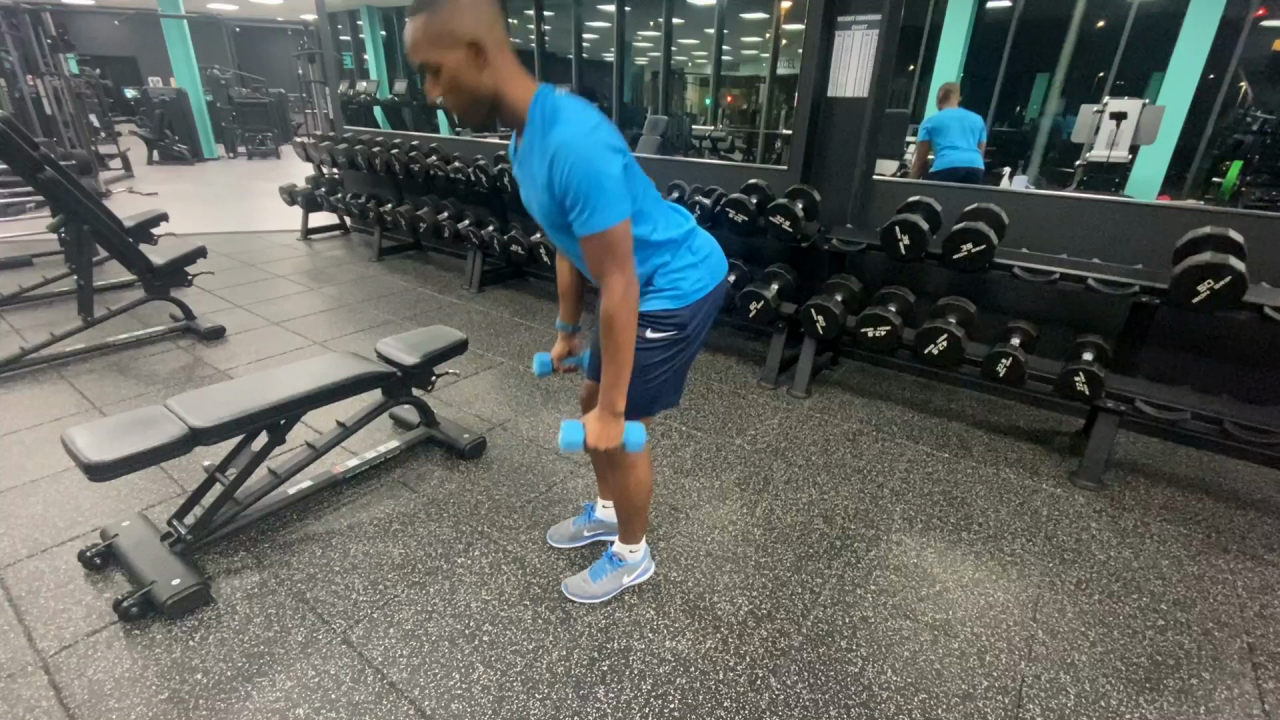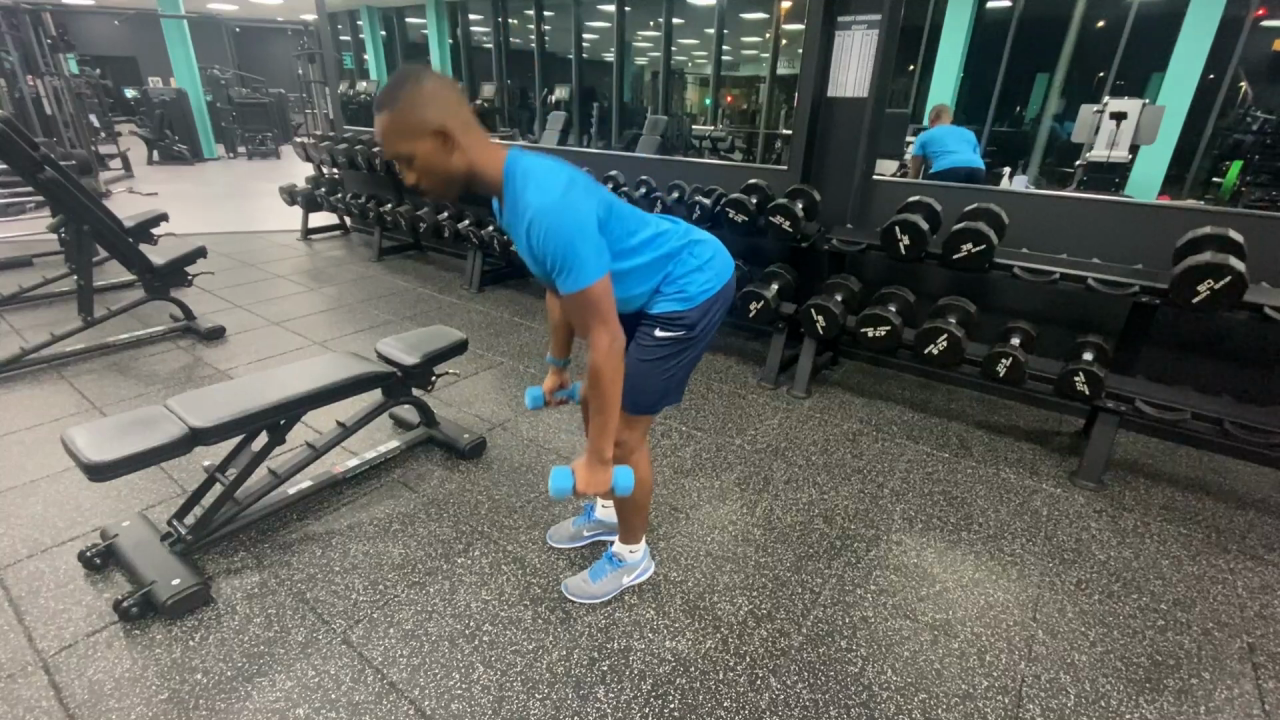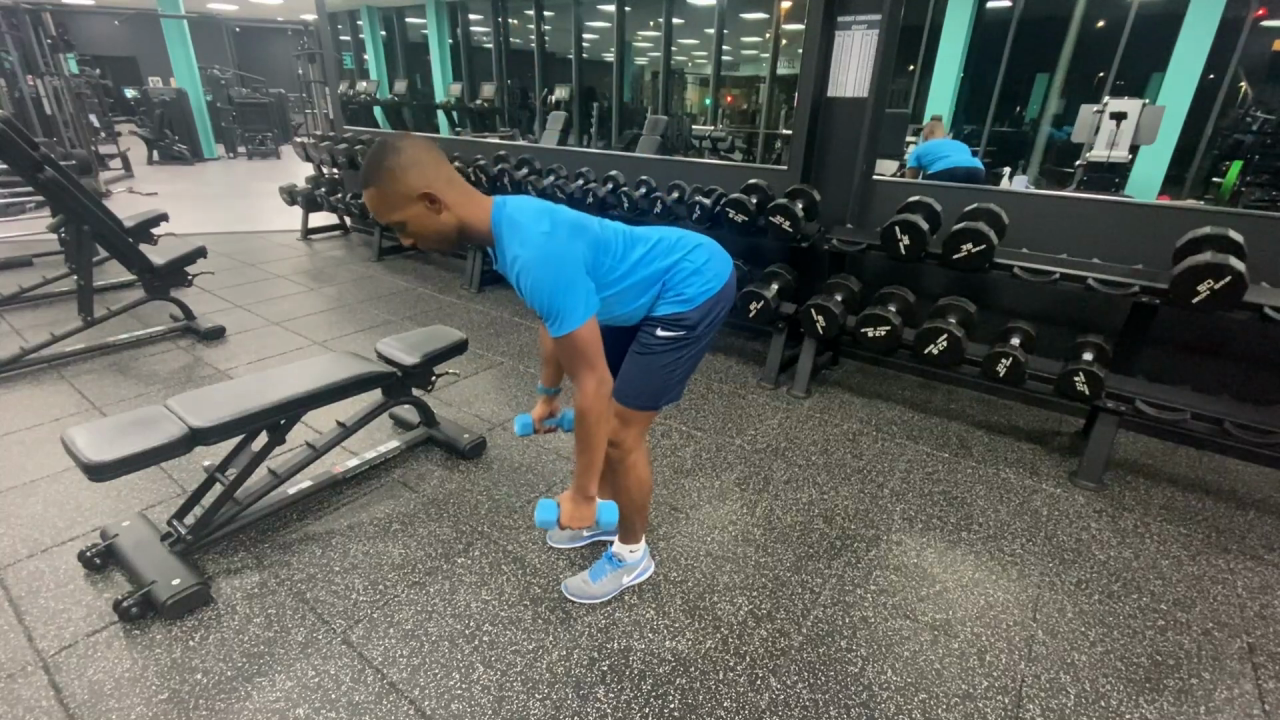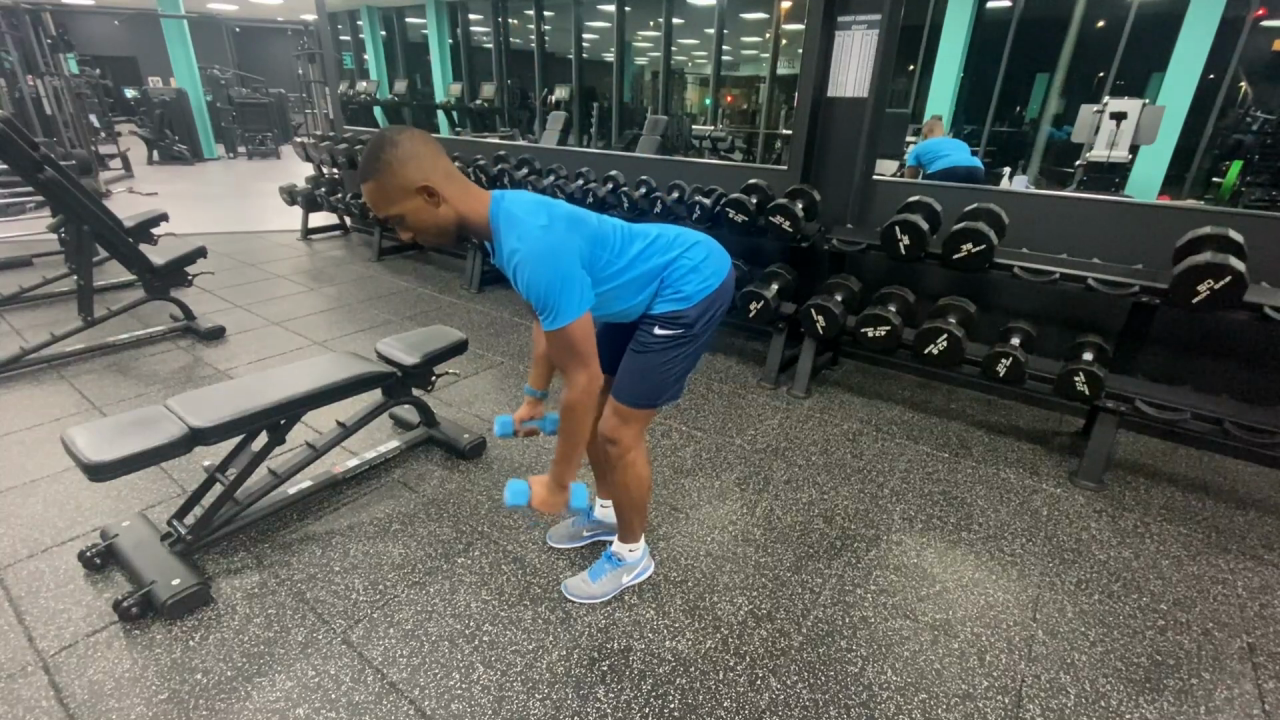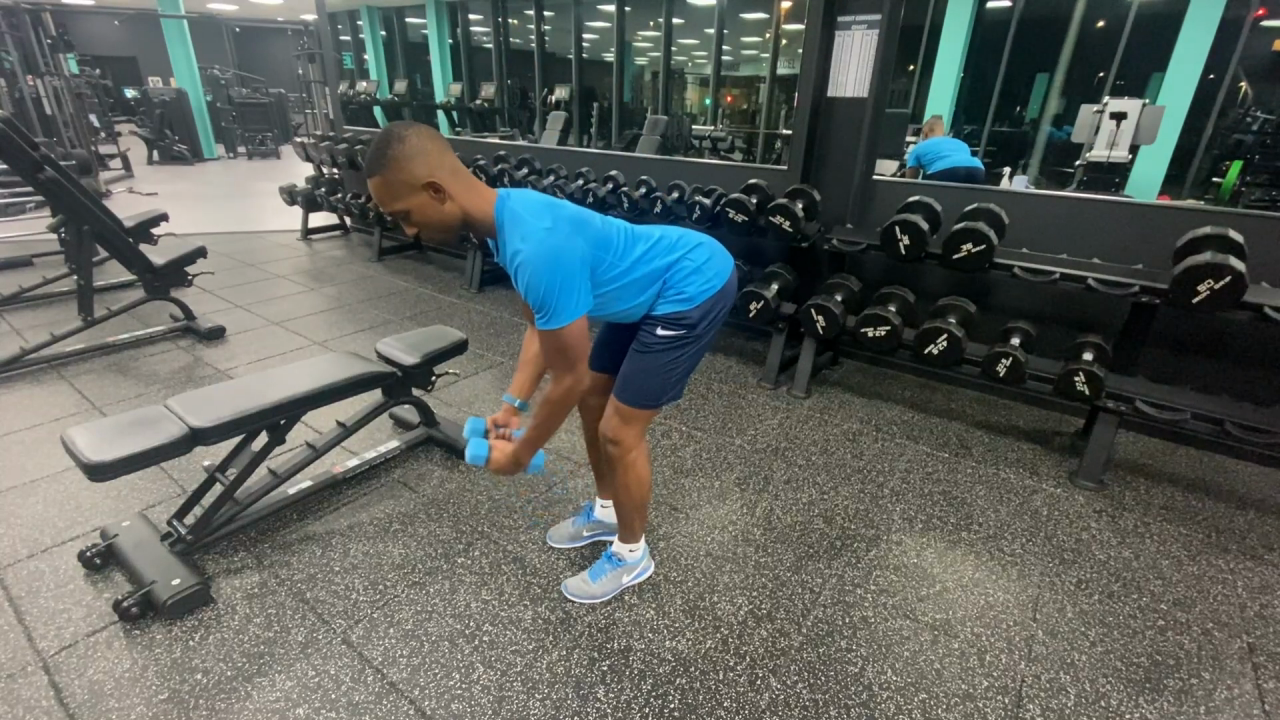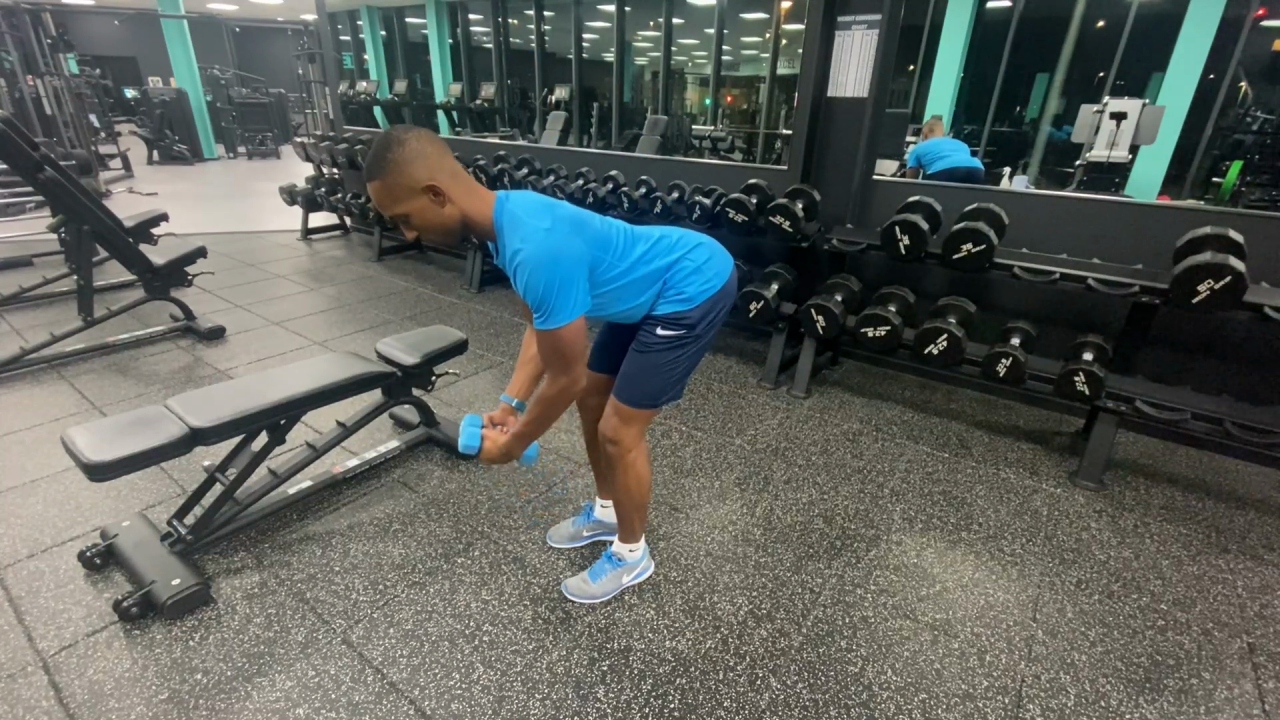
dt=0.3s
person 1, frame 1
left shoulder: (572, 143)
right shoulder: (530, 134)
left elbow: (619, 286)
right elbow: (569, 245)
left wrist: (612, 411)
right wrist: (566, 330)
left hip: (675, 286)
right hip: (643, 284)
left knee: (617, 434)
right knee: (590, 404)
left ankle: (631, 555)
right ankle: (607, 510)
person 1, frame 2
left shoulder: (547, 208)
right shoulder: (514, 184)
left elbow: (606, 340)
right elbow: (562, 286)
left wrist: (598, 457)
right wrist: (557, 366)
left hip: (690, 289)
right hip: (656, 286)
left knee: (622, 431)
right knee: (597, 400)
left ankle: (632, 555)
right ankle: (606, 512)
person 1, frame 3
left shoulder: (535, 254)
right shoulder: (507, 219)
left elbow: (594, 383)
right elbow: (556, 320)
left wrist: (582, 493)
right wrist: (547, 394)
left hip: (692, 289)
right hip: (659, 282)
left knee: (618, 430)
right knee: (594, 413)
left ankle: (631, 554)
person 1, frame 4
left shoulder: (533, 246)
right shoulder: (506, 215)
left elbow: (583, 380)
right elbow: (549, 320)
left wrist: (557, 481)
right wrist: (533, 398)
left hip: (690, 287)
right hip: (651, 283)
left knee: (617, 429)
right knee: (597, 406)
left ankle: (631, 554)
right ankle: (606, 512)
person 1, frame 5
left shoulder: (538, 247)
right shoulder: (508, 214)
left elbow: (569, 378)
right elbow: (543, 326)
left wrist: (518, 453)
right wrist: (512, 405)
left hip: (692, 288)
right hip: (653, 285)
left knee: (619, 430)
right knee: (593, 400)
left ankle: (631, 554)
right ankle: (606, 511)
person 1, frame 6
left shoulder: (538, 248)
right shoulder: (508, 216)
left elbow: (565, 378)
right elbow: (543, 326)
left wrist: (512, 445)
right wrist: (511, 404)
left hip: (693, 288)
right hip: (652, 286)
left knee: (618, 430)
right knee: (592, 400)
left ankle: (631, 554)
right ankle: (605, 512)
